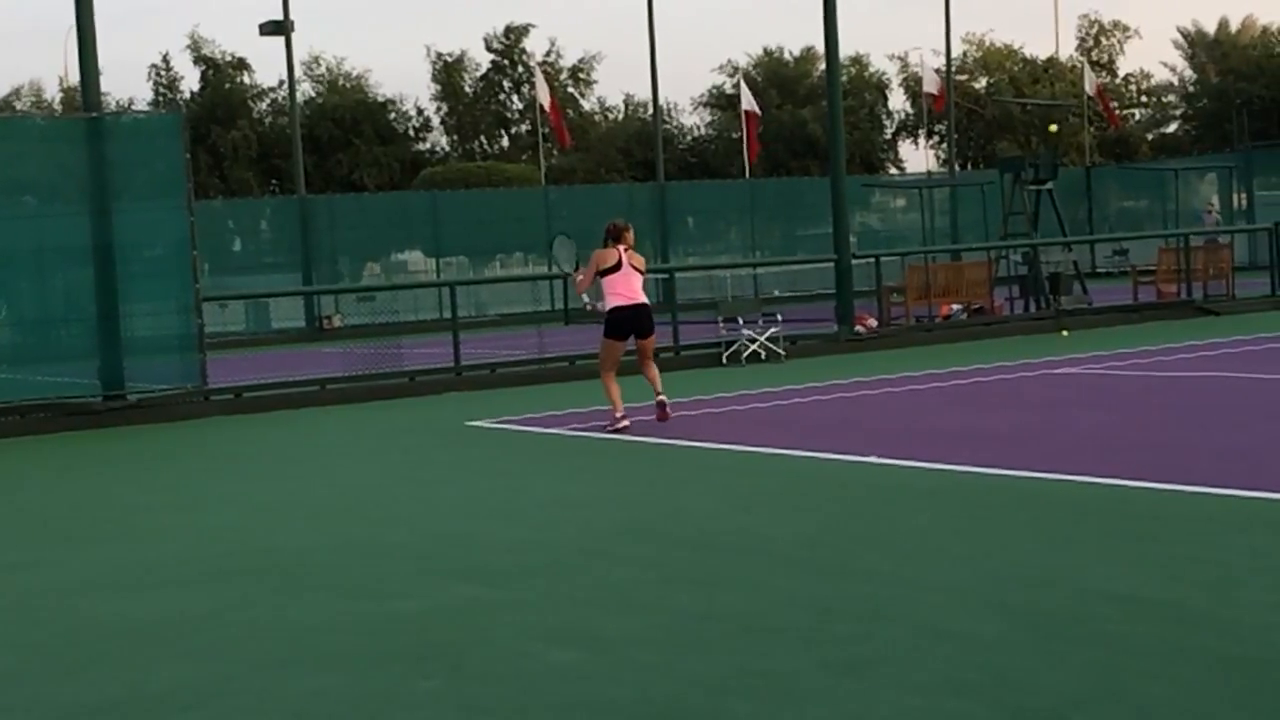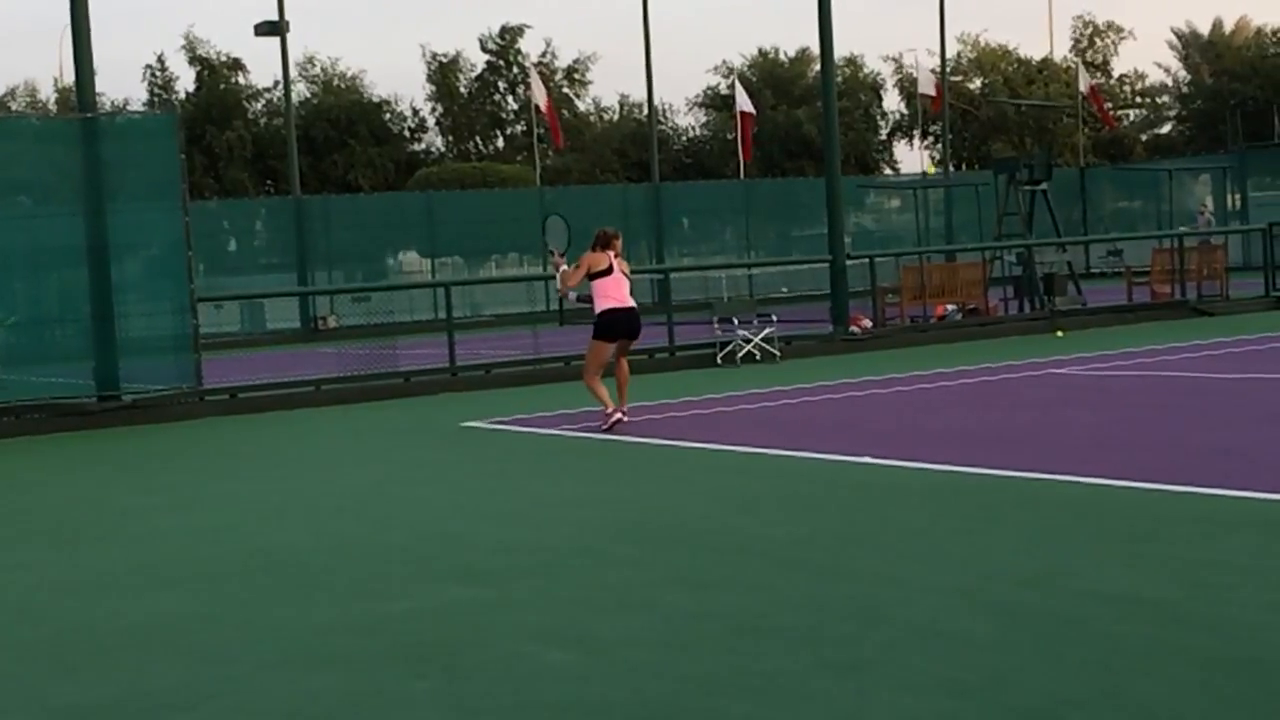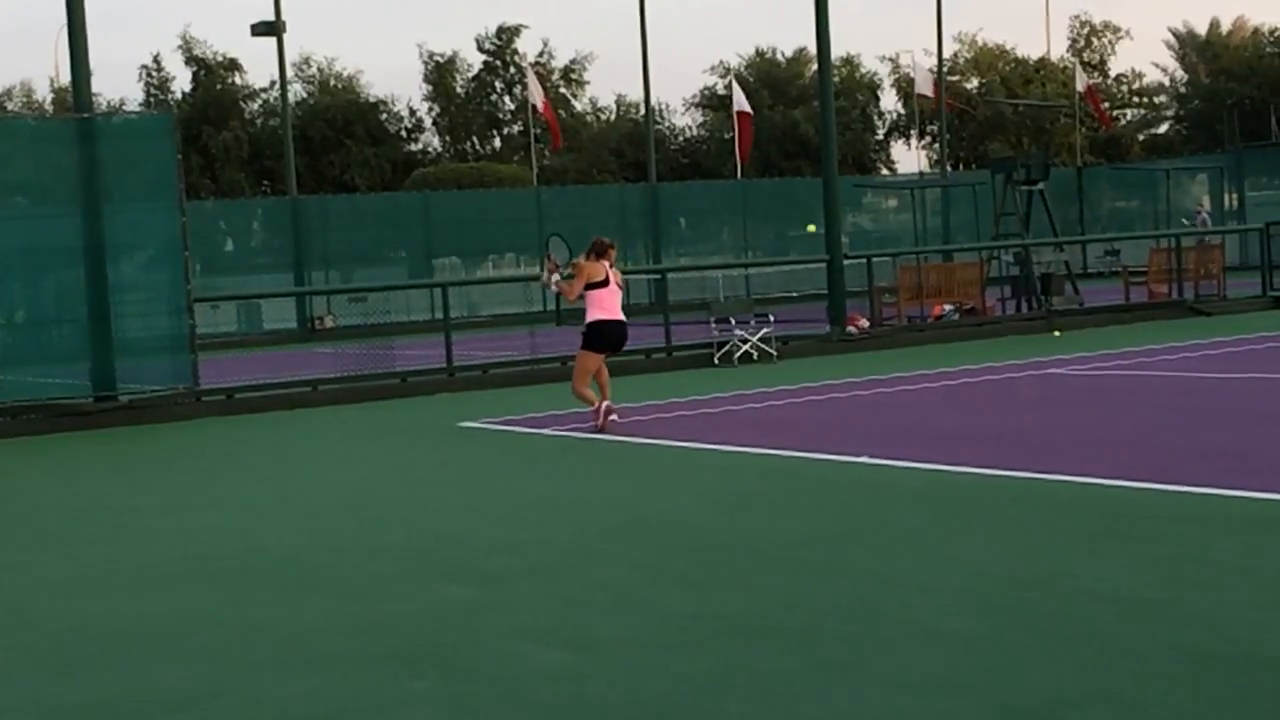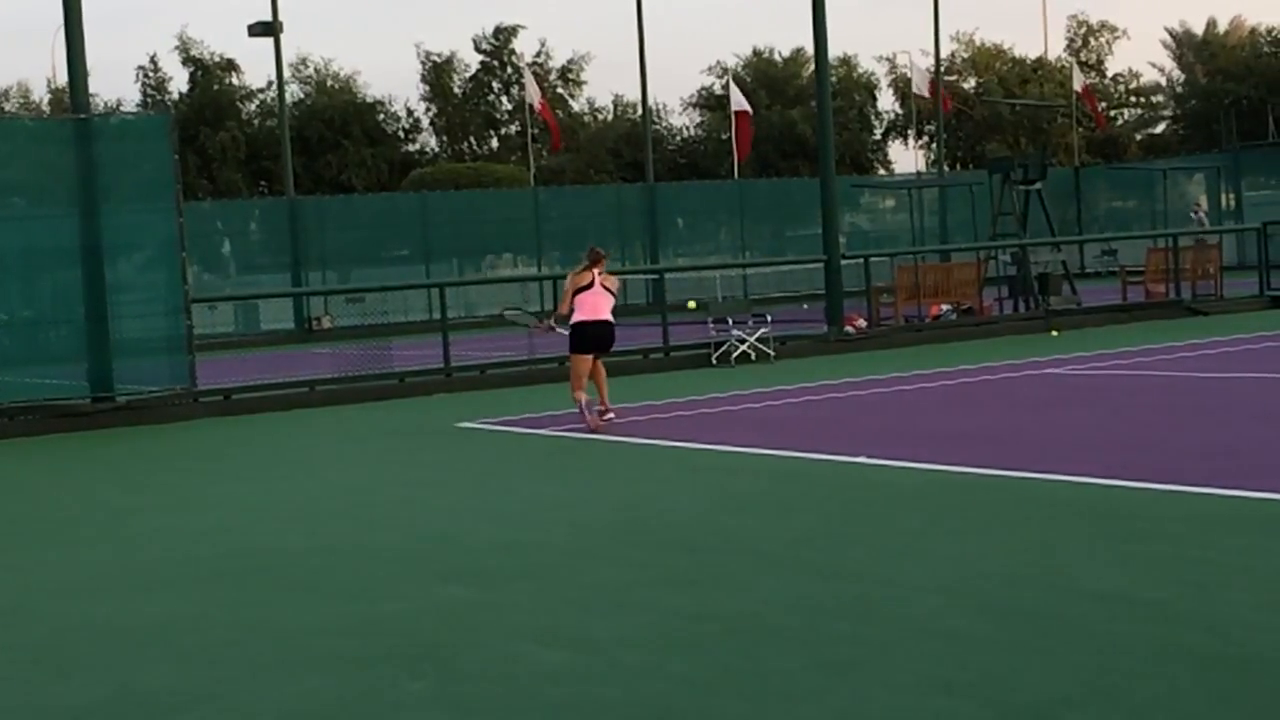
dt=0.5s
person 1, frame 1
left shoulder: (600, 255)
right shoulder: (640, 260)
left elbow: (582, 288)
left wrist: (579, 277)
right wrist: (602, 304)
left hip: (618, 316)
right hip: (642, 311)
left knee: (607, 372)
right knee: (647, 362)
left ankle: (619, 415)
right ankle: (659, 393)
person 1, frame 2
left shoulder: (590, 258)
right shoulder: (624, 265)
left elbow: (569, 283)
left wrist: (561, 267)
left hip: (609, 319)
right hip: (632, 317)
left knee: (591, 377)
right knee: (619, 358)
left ankle: (611, 409)
right ankle: (621, 408)
person 1, frame 3
left shoulder: (587, 267)
right shoulder: (617, 274)
left elbow: (571, 295)
left wrist: (555, 276)
right wrist: (556, 285)
left hip: (599, 329)
right hip: (620, 330)
left knee: (579, 387)
right knee: (597, 361)
left ankle: (599, 405)
right ankle: (608, 408)
person 1, frame 4
left shoulder: (575, 278)
right shoulder: (613, 282)
left elbow: (563, 311)
left hip: (582, 329)
right hip: (606, 329)
left knee: (578, 390)
right knee: (594, 360)
left ankle: (583, 401)
right ankle: (605, 406)
